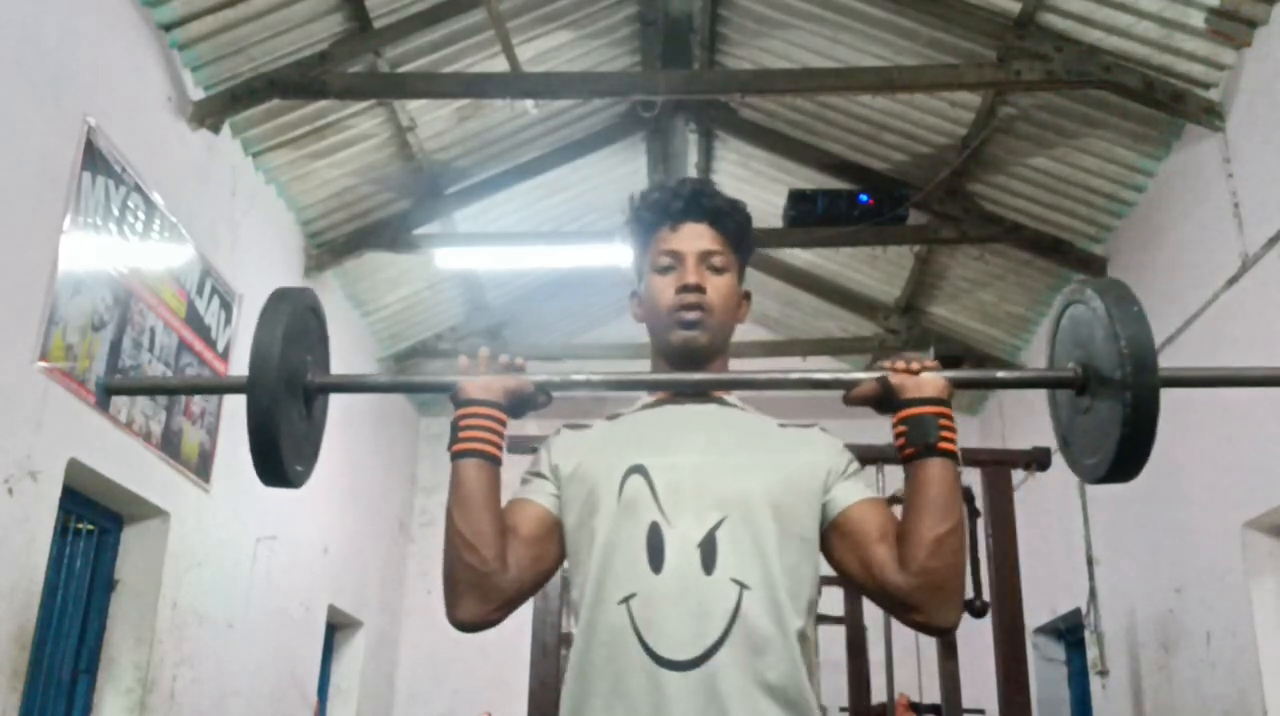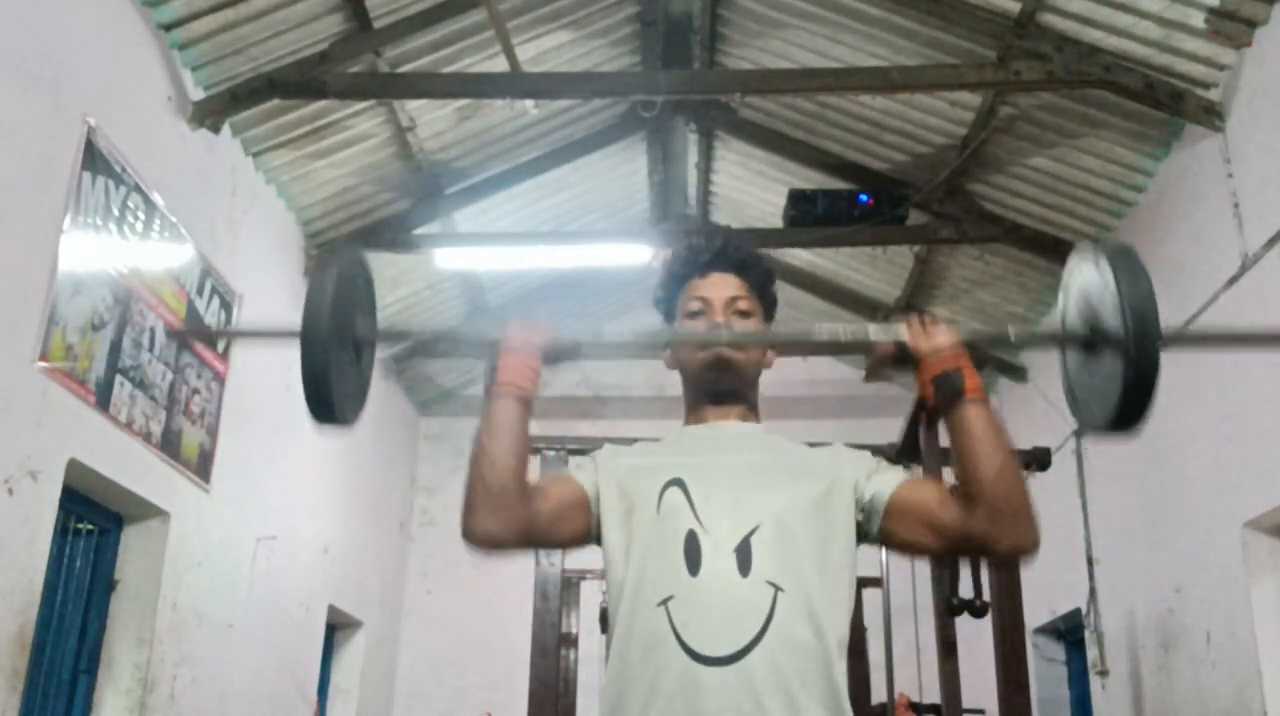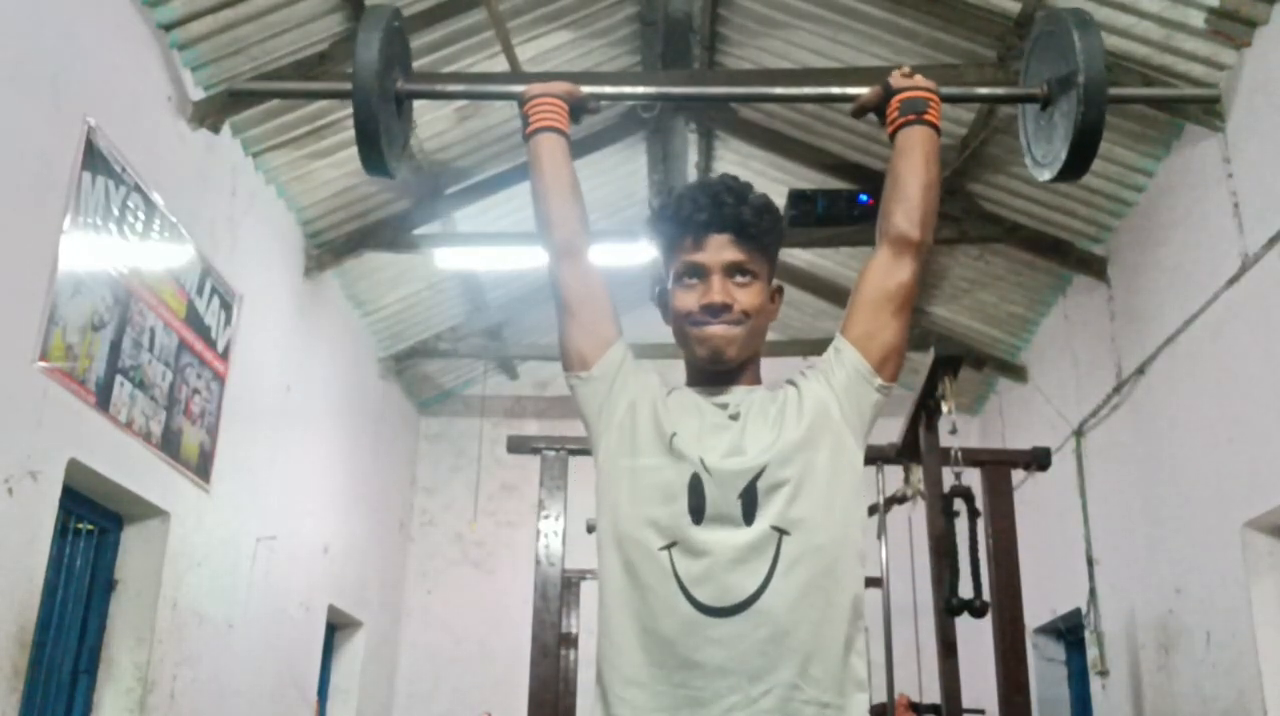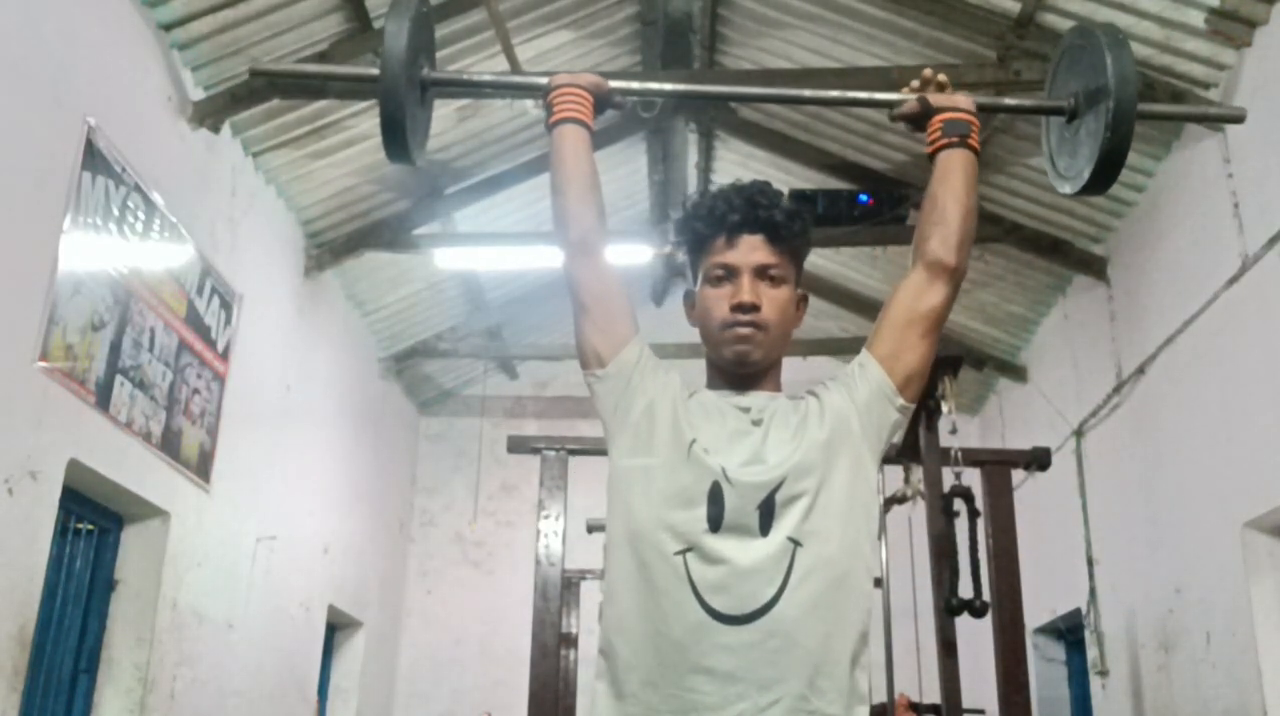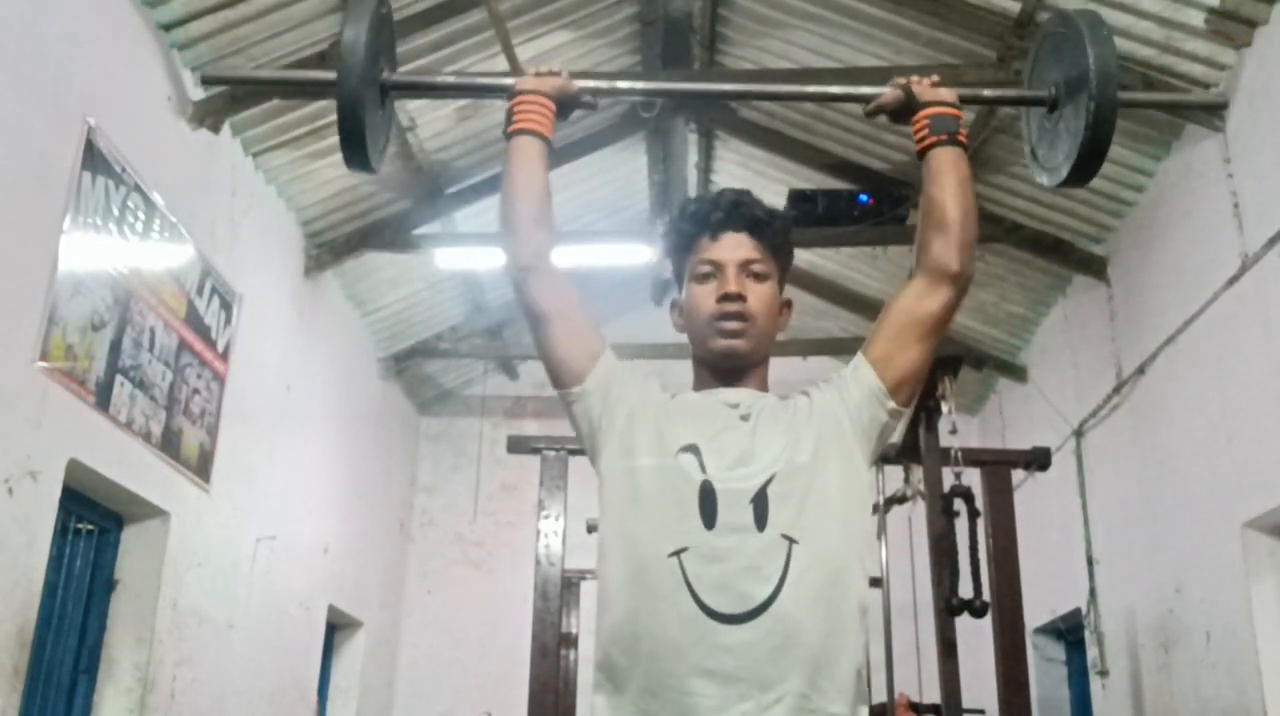
dt=1s
person 1, frame 1
left shoulder: (811, 453)
right shoulder: (575, 452)
left elbow: (928, 601)
right elbow: (476, 599)
left wrist: (926, 417)
right wrist: (478, 420)
person 1, frame 2
left shoulder: (838, 472)
right shoulder: (618, 472)
left elbow: (1006, 533)
right elbow: (493, 523)
left wrist: (953, 377)
right wrist: (514, 375)
person 1, frame 3
left shoulder: (828, 407)
right shoulder: (628, 409)
left elbow: (903, 243)
right elbow: (569, 251)
left wrist: (914, 112)
right wrist: (548, 117)
person 1, frame 4
left shoulder: (845, 420)
right shoulder: (644, 411)
left elbow: (937, 267)
right elbow: (583, 252)
left wrist: (953, 127)
right wrist: (570, 108)
person 1, frame 5
left shoulder: (836, 421)
right shoulder: (629, 417)
left elbow: (943, 274)
right elbow: (533, 273)
left wrist: (941, 125)
right wrist: (531, 115)
